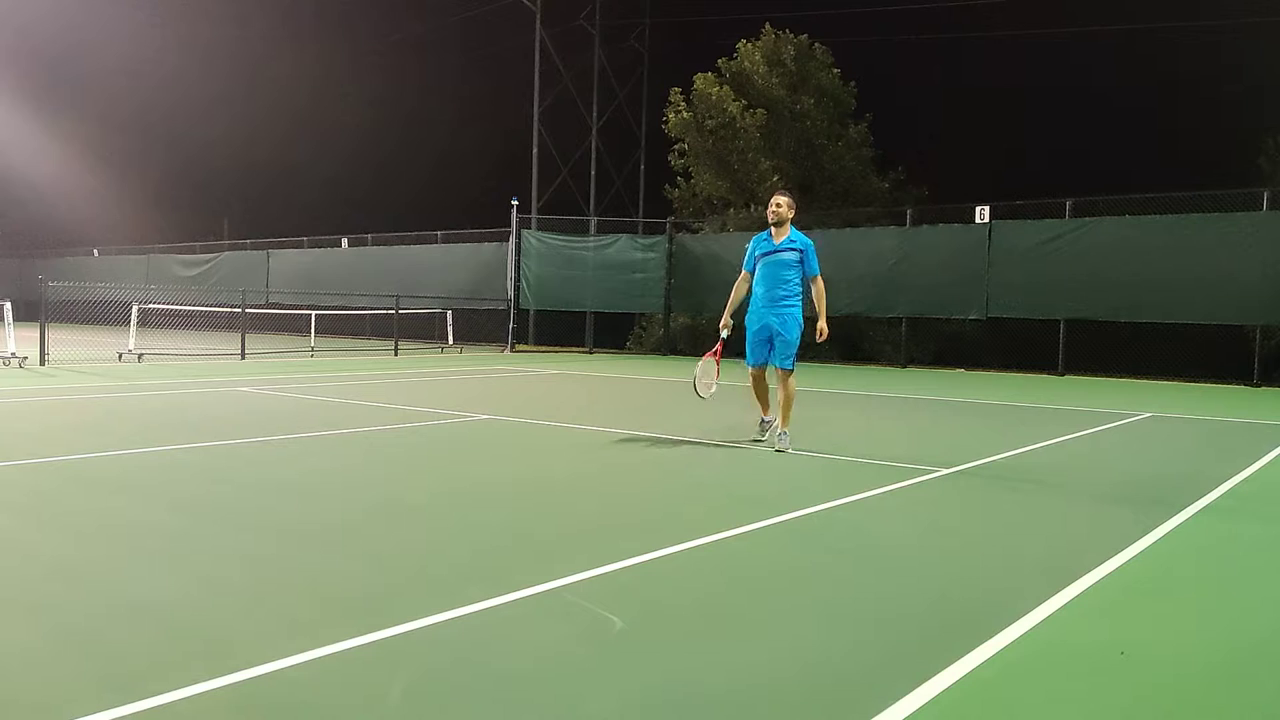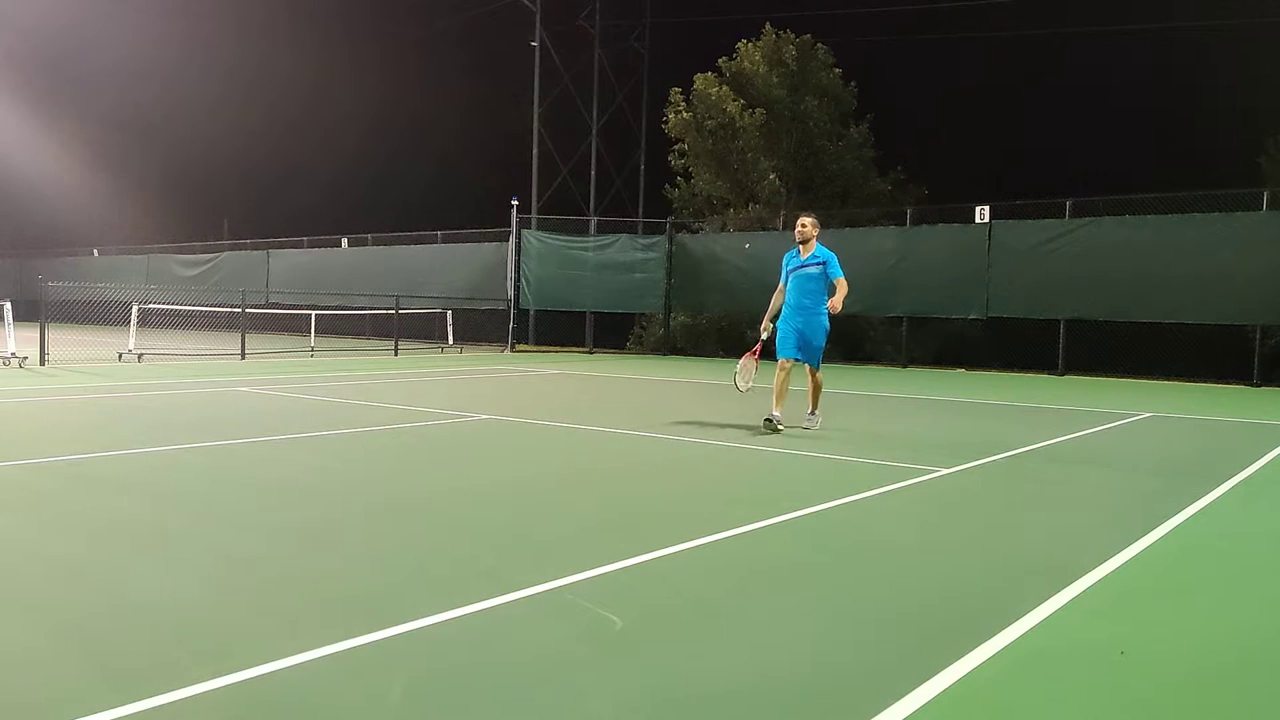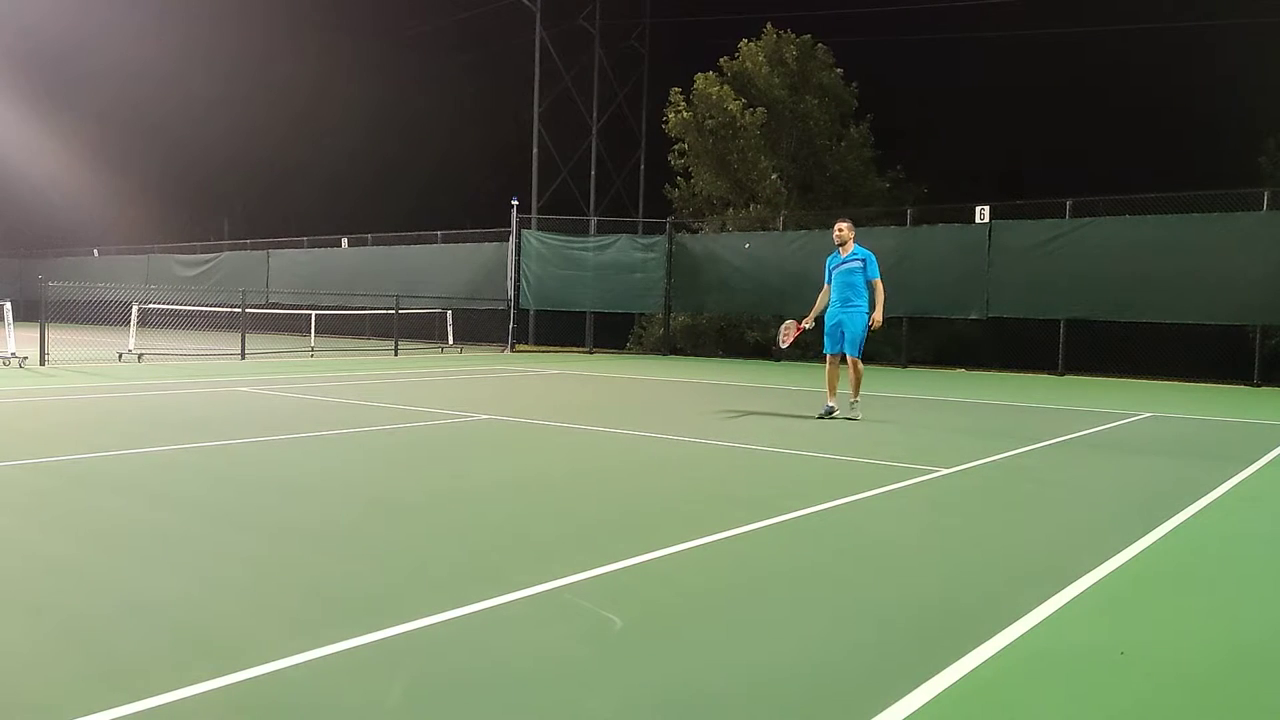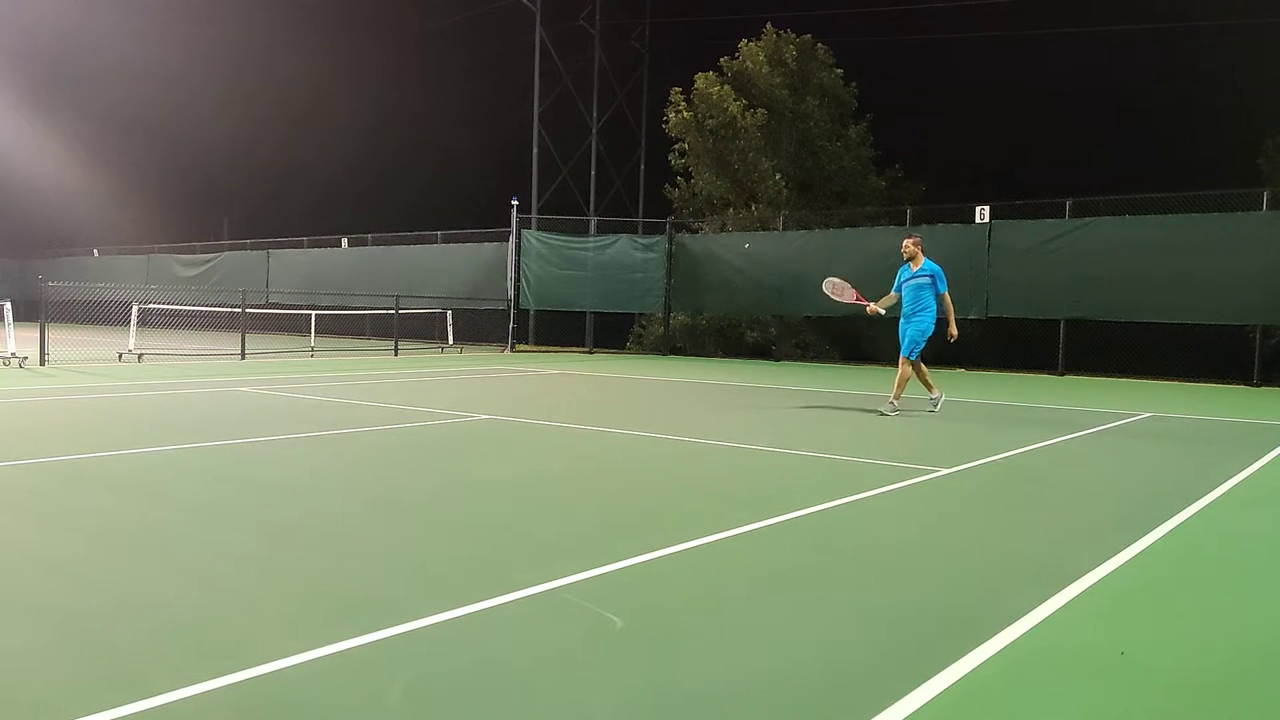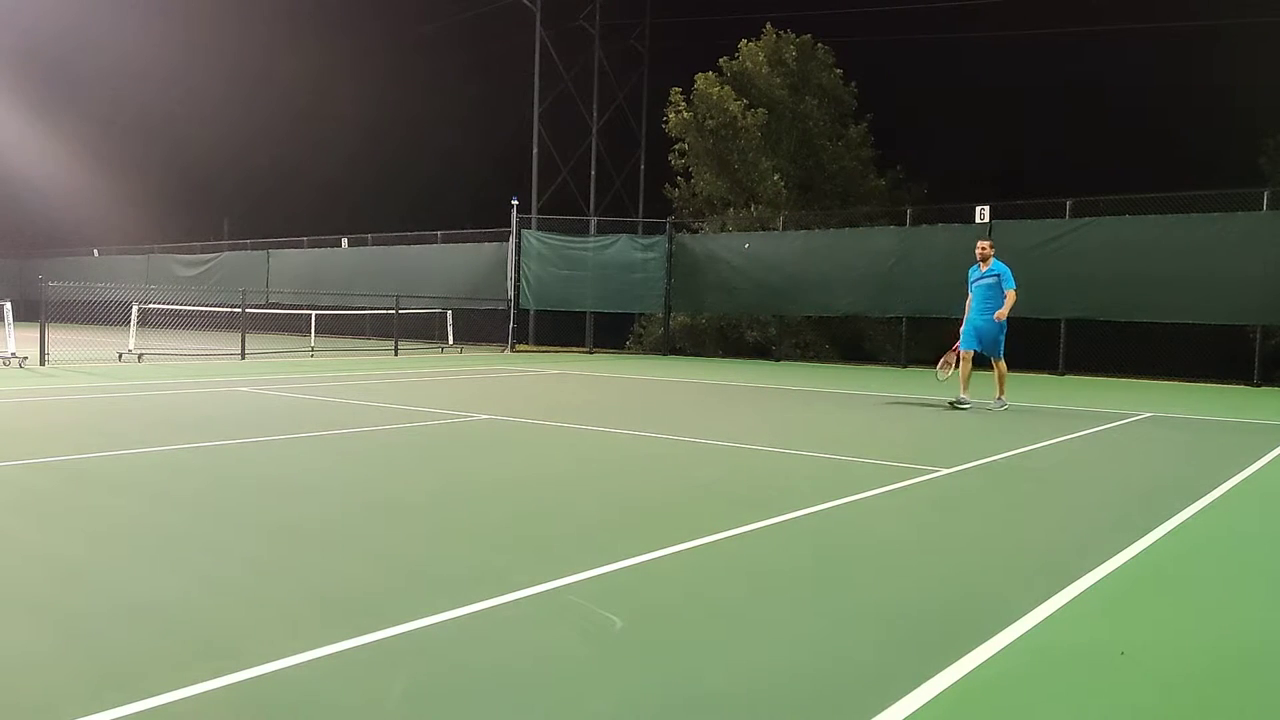
dt=0.7s
person 1, frame 1
left shoulder: (803, 243)
right shoulder: (756, 242)
left elbow: (816, 282)
right elbow: (743, 281)
left wrist: (822, 318)
right wrist: (728, 313)
left hip: (788, 317)
right hip: (758, 316)
left knee: (784, 373)
right knee: (756, 372)
left ankle: (784, 431)
right ankle: (766, 417)
person 1, frame 2
left shoulder: (826, 257)
right shoulder: (788, 258)
left elbow: (842, 284)
right elbow: (781, 291)
left wrist: (837, 299)
right wrist: (767, 319)
left hip: (815, 322)
right hip: (788, 320)
left knee: (812, 369)
right knee: (783, 365)
left ankle: (813, 413)
right ankle: (776, 415)
person 1, frame 3
left shoulder: (866, 256)
right shoulder: (831, 260)
left elbow: (877, 285)
right elbow: (826, 291)
left wrist: (878, 311)
right wrist: (812, 315)
left hip: (856, 314)
right hip: (833, 314)
left knee: (853, 359)
right knee: (832, 359)
left ankle: (855, 401)
right ankle: (831, 404)
person 1, frame 4
left shoulder: (934, 270)
right shoulder: (903, 271)
left elbow: (945, 298)
right elbow: (893, 296)
left wrist: (952, 324)
right wrist: (876, 306)
left hip: (922, 322)
right hip: (905, 322)
left knee: (905, 360)
right knee: (914, 362)
left ankle: (893, 402)
right ankle: (935, 394)
person 1, frame 5
left shoulder: (1002, 270)
right shoulder: (972, 271)
left elbow: (1011, 294)
left wrist: (1004, 310)
right wrist: (965, 322)
left hip: (994, 322)
right hip: (973, 320)
left knee: (997, 359)
right knee: (965, 354)
left ankle: (1001, 398)
right ankle: (964, 397)
